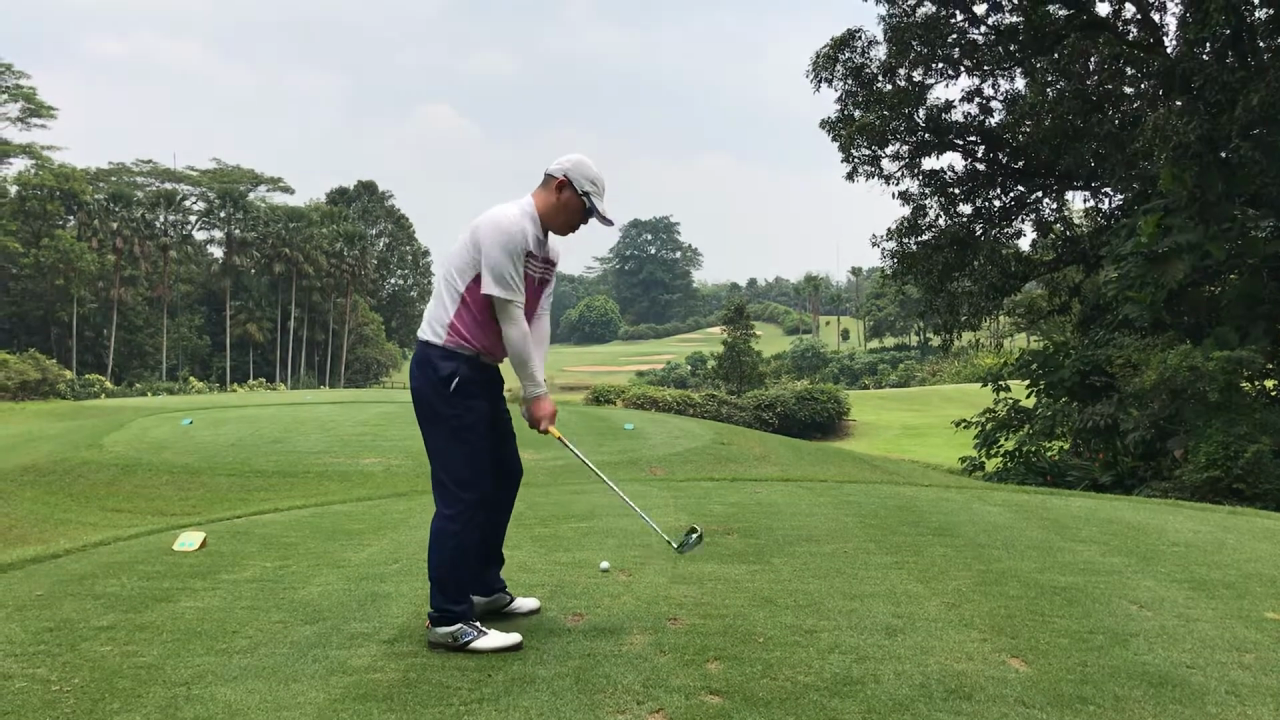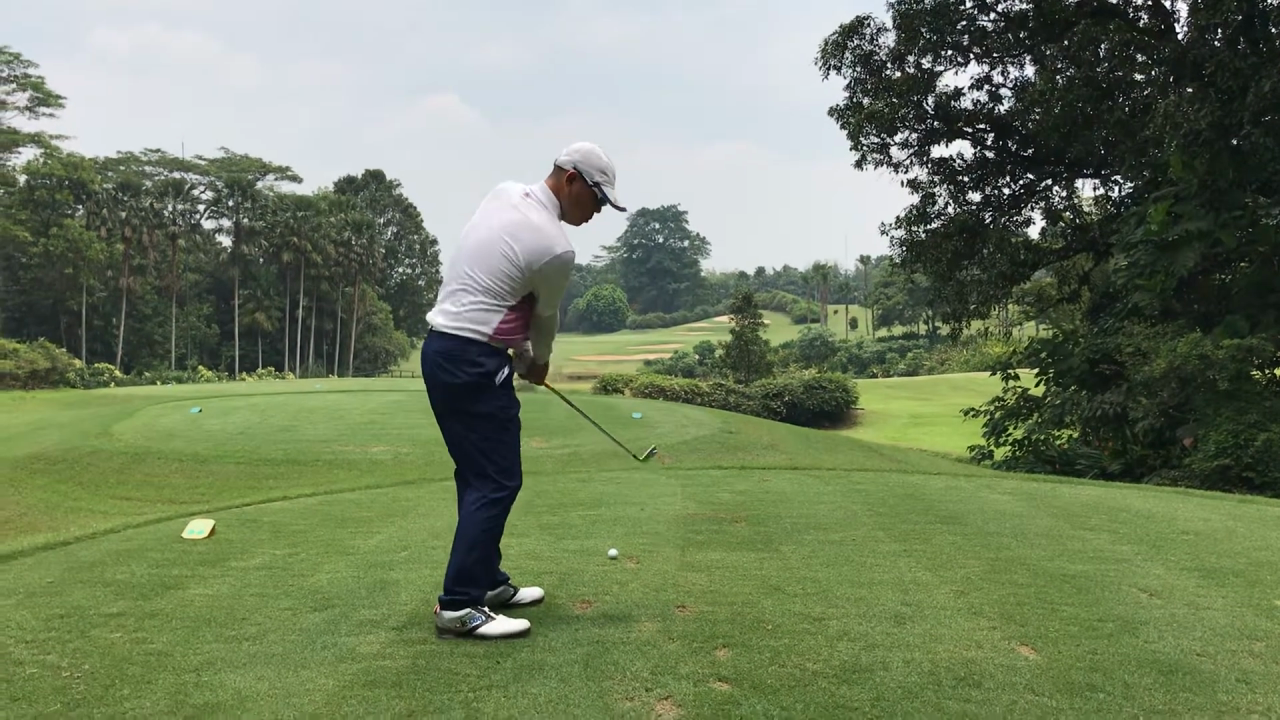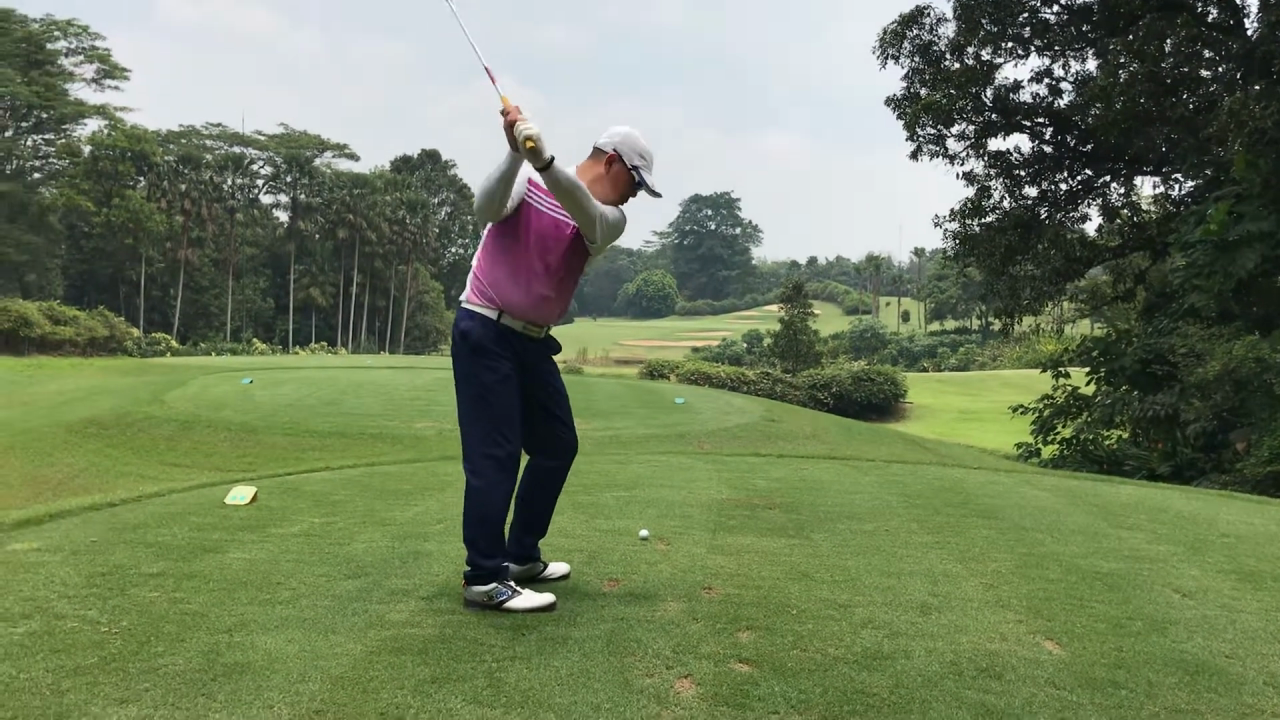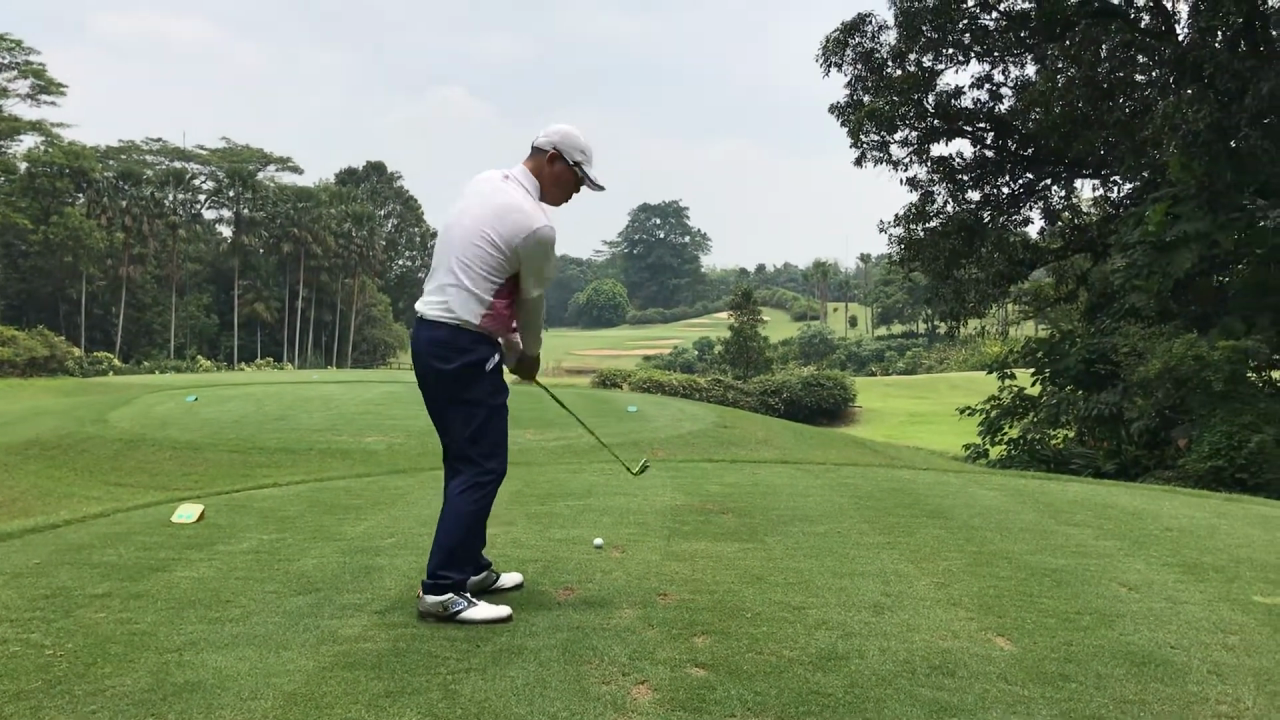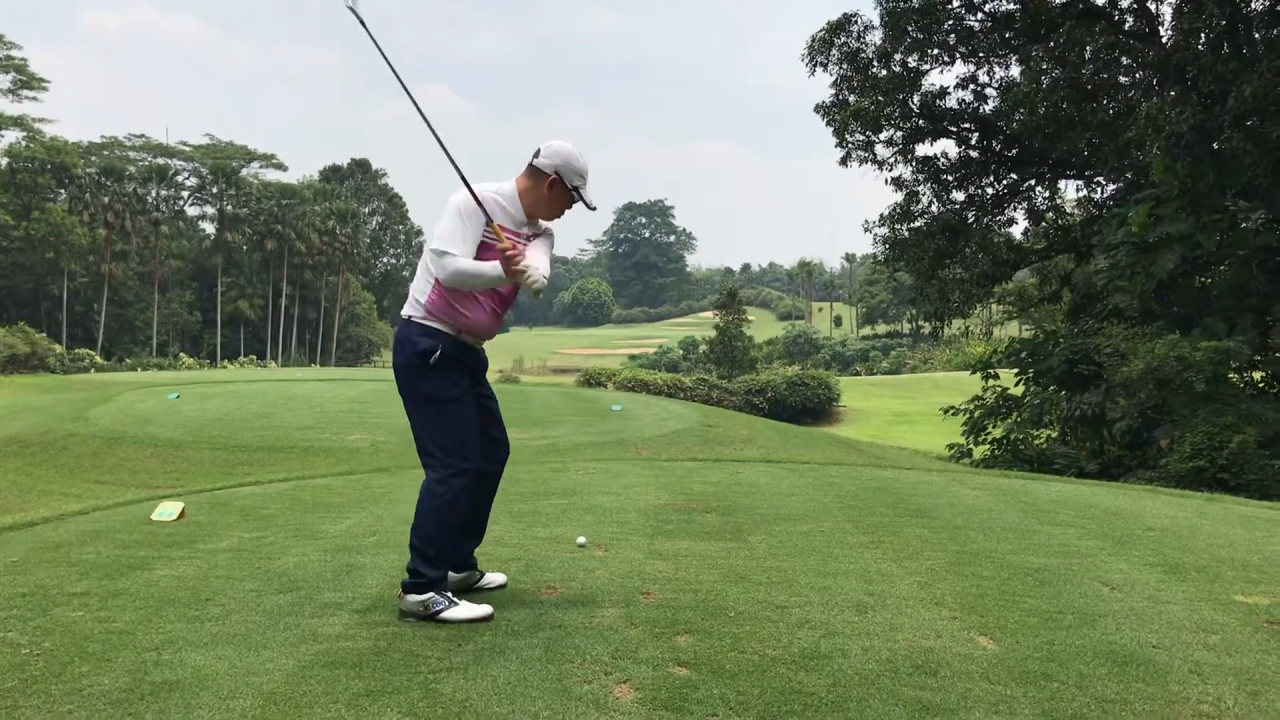
dt=1s
person 1, frame 1
left shoulder: (549, 253)
right shoulder: (504, 224)
left elbow: (539, 320)
right elbow: (508, 315)
left wrist: (540, 389)
right wrist: (535, 391)
left hip: (480, 370)
right hip: (446, 369)
left knee: (504, 476)
right knee: (462, 492)
left ankle: (483, 587)
right ankle: (449, 619)
person 1, frame 2
left shoulder: (506, 194)
right shoulder: (555, 250)
right elbow: (544, 318)
left wrist: (522, 347)
right wrist: (536, 357)
left hip: (445, 347)
right hip: (473, 361)
left knee: (480, 474)
right knee: (497, 480)
left ankle: (485, 580)
right ankle: (458, 604)
person 1, frame 3
left shoulder: (609, 219)
right shoulder: (526, 177)
left elbow: (577, 210)
right elbow: (485, 210)
left wrist: (544, 158)
right wrist: (516, 154)
left hip: (532, 341)
right hip: (484, 333)
left knee: (557, 445)
right knee: (495, 453)
left ankle: (520, 556)
right ankle: (484, 578)
person 1, frame 4
left shoulder: (486, 182)
right shoulder: (535, 224)
right elbow: (532, 305)
left wrist: (509, 339)
right wrist: (526, 352)
left hip: (437, 337)
right hip: (463, 346)
left knee: (469, 456)
right knee: (481, 464)
left ankle: (469, 566)
right ankle: (441, 590)
person 1, frame 5
left shoulder: (540, 233)
right shoulder: (474, 203)
left elbow: (535, 278)
right elbow: (447, 270)
left wrist: (518, 266)
right wrist: (500, 270)
left hip: (456, 349)
right hip: (430, 346)
left knee: (488, 457)
right knee: (452, 465)
left ankle: (455, 565)
right ankle: (423, 588)
